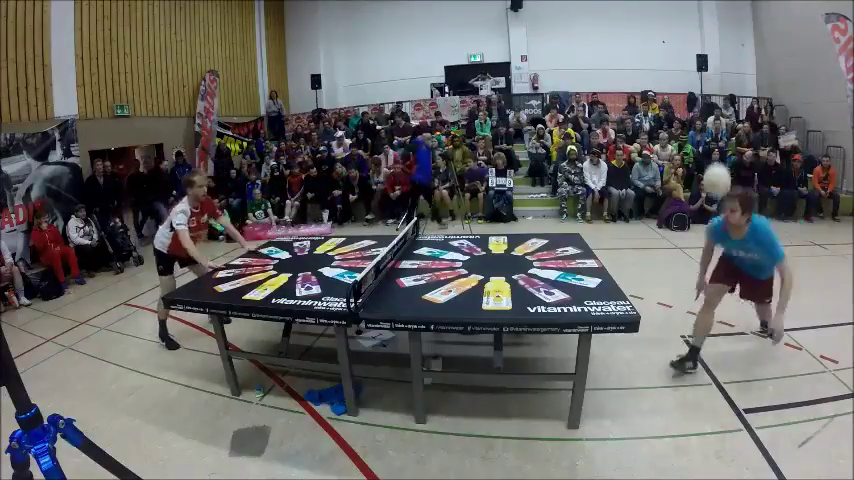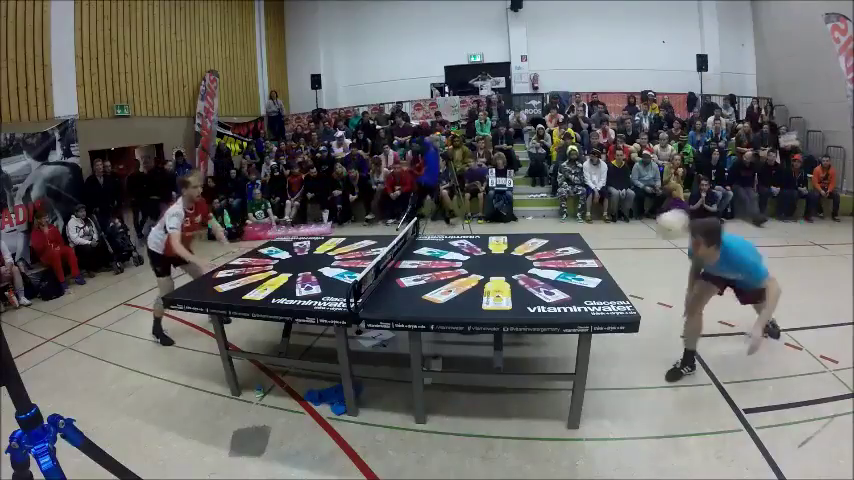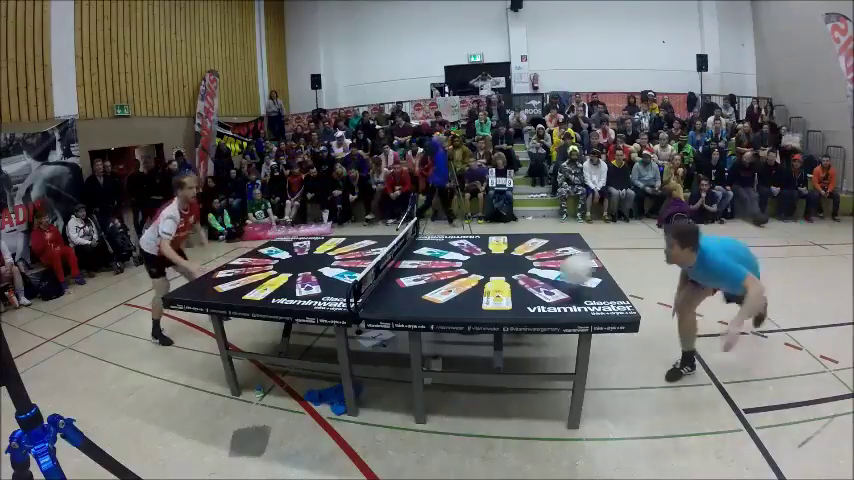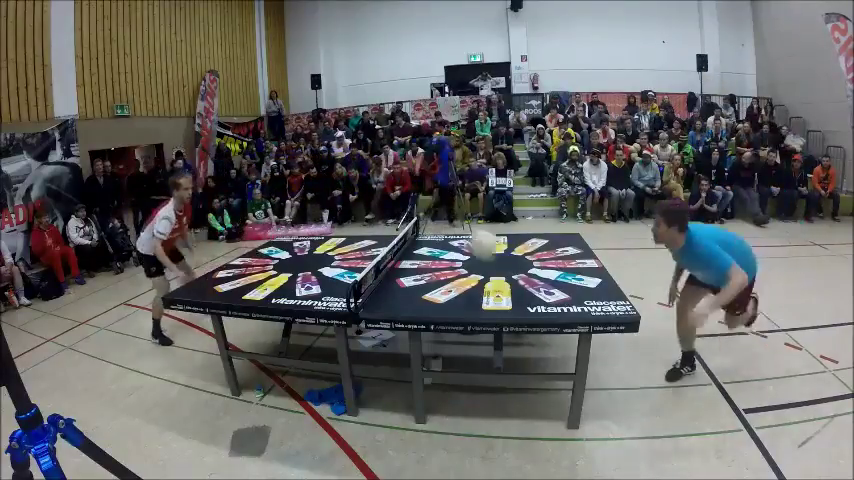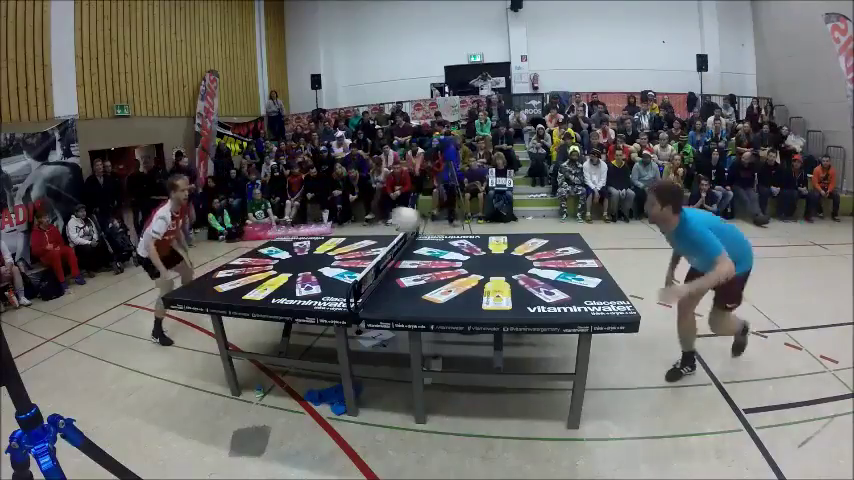
dt=0.1s
person 1, frame 1
left shoulder: (762, 233)
right shoulder: (717, 226)
left elbow: (786, 274)
left wrist: (780, 315)
right wrist: (701, 277)
left hip: (760, 269)
right hip: (732, 261)
left knee: (763, 309)
right knee: (709, 300)
left ankle: (765, 325)
right ankle: (692, 356)
person 1, frame 2
left shoulder: (738, 255)
right shoulder: (698, 251)
left elbow: (774, 288)
left wrist: (758, 326)
right wrist: (689, 290)
left hip: (750, 275)
right hip: (718, 271)
left knee: (761, 309)
right knee: (693, 305)
left ankle: (767, 323)
right ankle: (688, 359)
person 1, frame 3
left shoulder: (716, 260)
right shoulder: (685, 257)
left elbow: (756, 287)
right elbow: (686, 269)
left wrist: (736, 325)
right wrist: (679, 294)
left hip: (742, 275)
left knee: (752, 305)
right knee: (683, 307)
left ankle: (760, 306)
right ankle: (687, 360)
person 1, frame 4
left shoulder: (702, 245)
right shoulder: (677, 240)
left elbow: (740, 278)
left wrist: (709, 306)
right wrist: (674, 284)
left hip: (738, 272)
right hip: (711, 270)
left knee: (733, 321)
right knee: (683, 309)
left ankle: (750, 303)
right ankle: (688, 360)
person 1, frame 5
left shoulder: (695, 228)
right shoulder: (671, 223)
left elbow: (726, 268)
left wrist: (687, 288)
right wrist: (670, 271)
left hip: (734, 262)
right hip: (705, 259)
left knee: (717, 324)
right knee: (684, 307)
left ankle: (740, 329)
right ankle: (688, 360)
person 2, frame 1
left shoulder: (206, 203)
right shoulder: (181, 210)
left elbow: (225, 223)
right elbow: (185, 240)
left wrist: (245, 244)
right wrist: (205, 261)
left hip: (186, 248)
right hip: (165, 249)
right knee: (169, 290)
right ankle: (163, 333)
person 2, frame 2
left shoulder: (200, 204)
right shoulder: (175, 212)
left elbow: (214, 226)
right elbow: (175, 244)
left wrist: (228, 245)
right wrist: (199, 261)
left hip: (181, 246)
right hip: (158, 249)
left knee: (202, 277)
right knee: (167, 291)
right ankle: (156, 328)
person 2, frame 3
left shoulder: (192, 205)
right shoulder: (170, 215)
left elbow: (196, 227)
right elbow: (165, 248)
left wrist: (206, 247)
right wrist: (189, 265)
left hip: (172, 248)
right hip: (152, 250)
left knee: (196, 276)
right knee: (163, 292)
right ankle: (156, 331)
person 2, frame 4
left shoulder: (186, 207)
right shoulder: (166, 215)
left elbow: (183, 230)
right elbow: (156, 247)
left wrist: (189, 249)
right wrist: (174, 269)
left hip: (168, 247)
right hip: (148, 251)
left knee: (190, 274)
right knee: (163, 290)
right ankle: (156, 331)
person 2, frame 5
left shoulder: (182, 208)
right shoulder: (163, 215)
right elbow: (149, 245)
left wrist: (185, 252)
right wrist: (162, 271)
left hip: (165, 249)
right hip: (148, 254)
left knee: (188, 271)
right knee: (167, 289)
right ankle: (157, 332)
